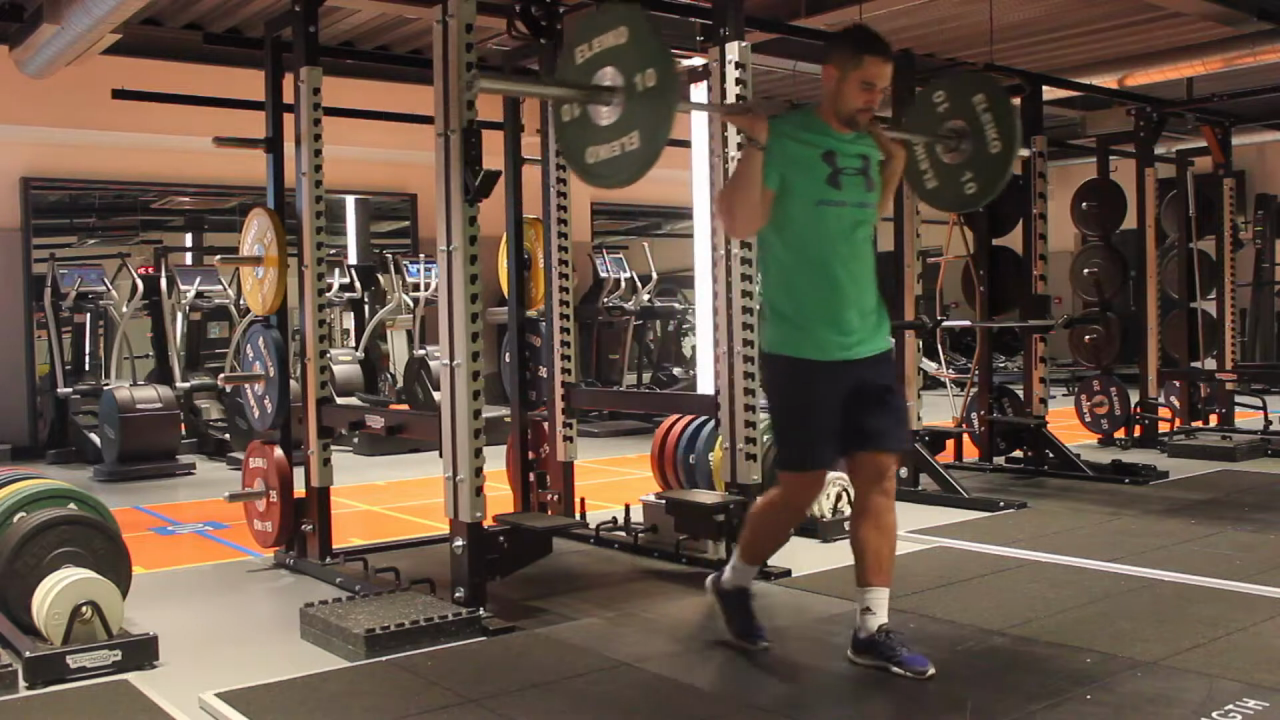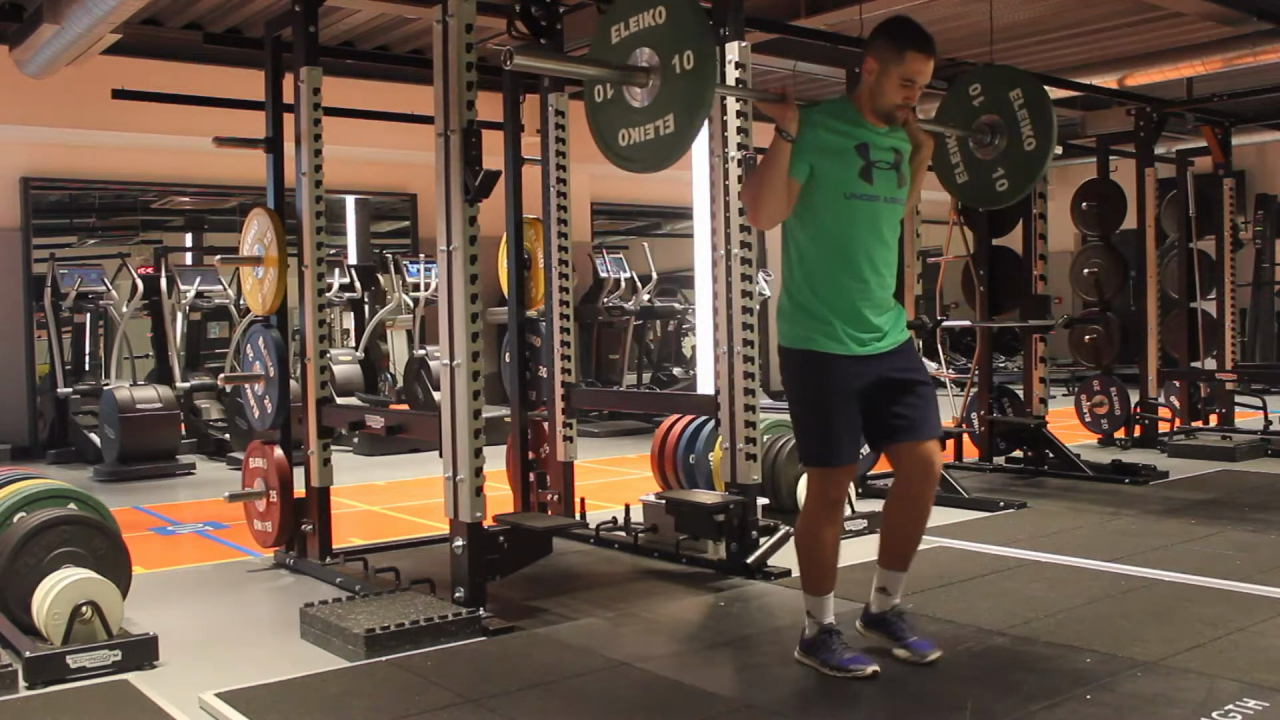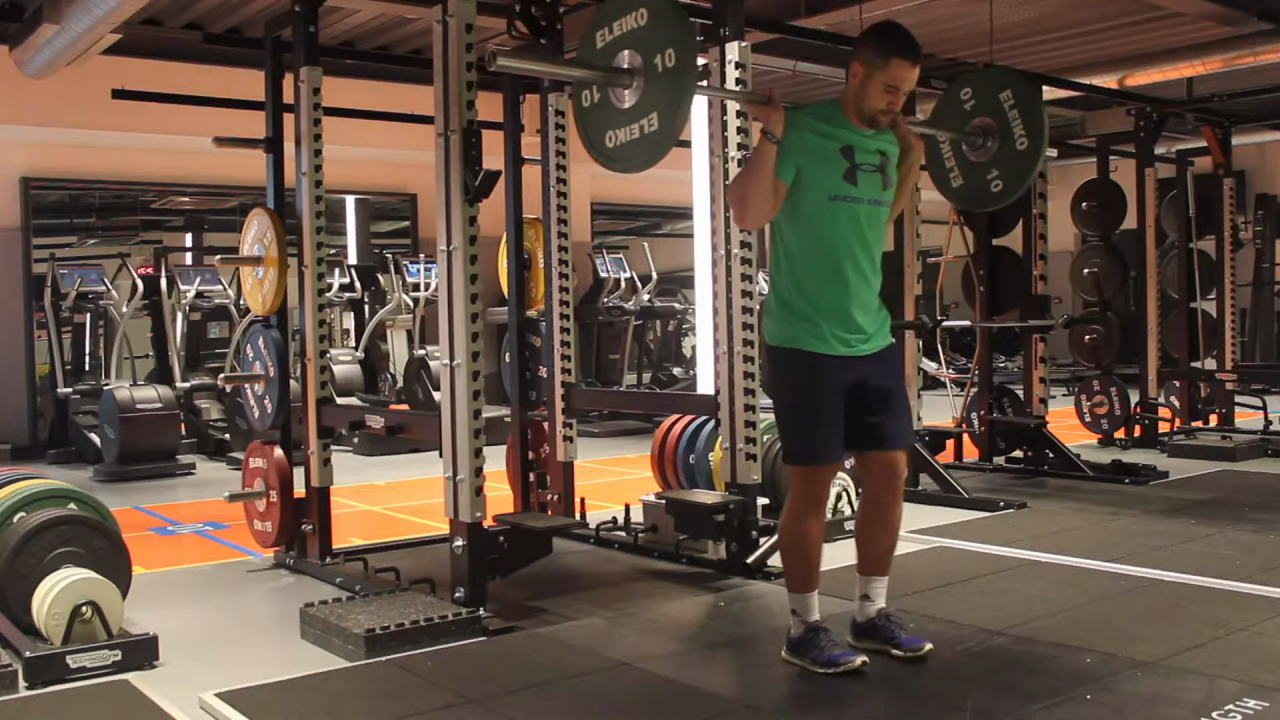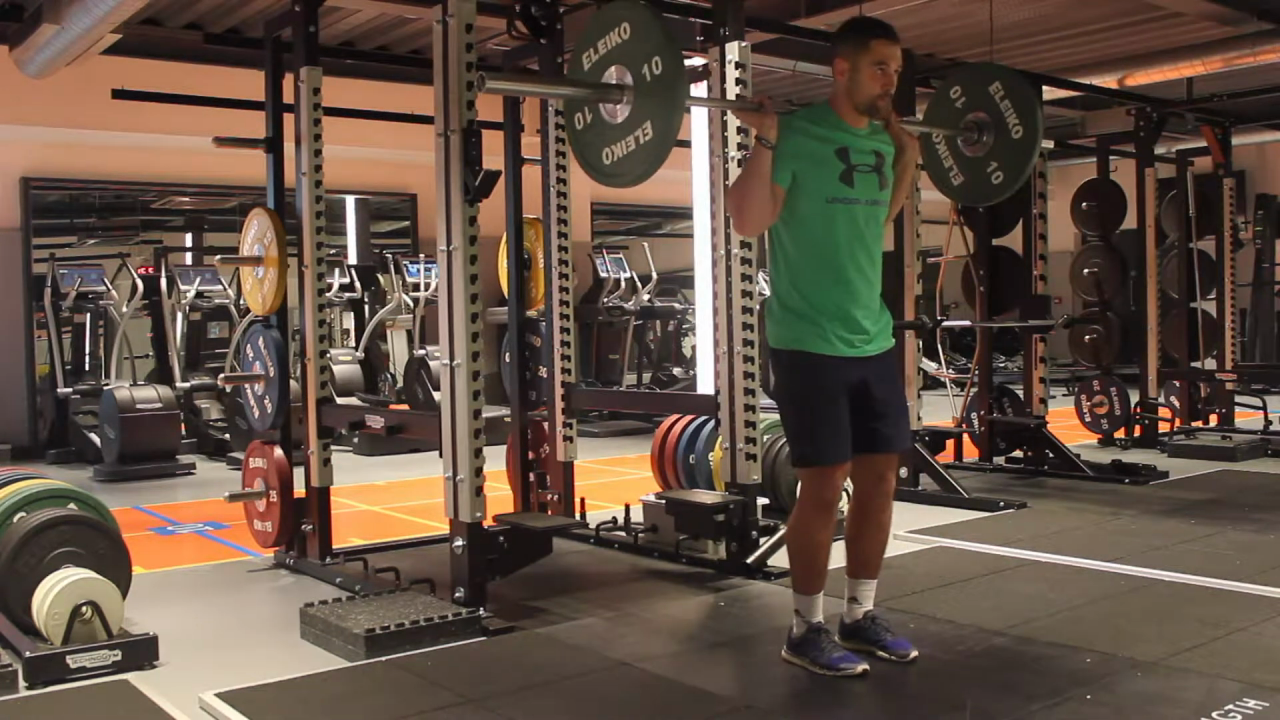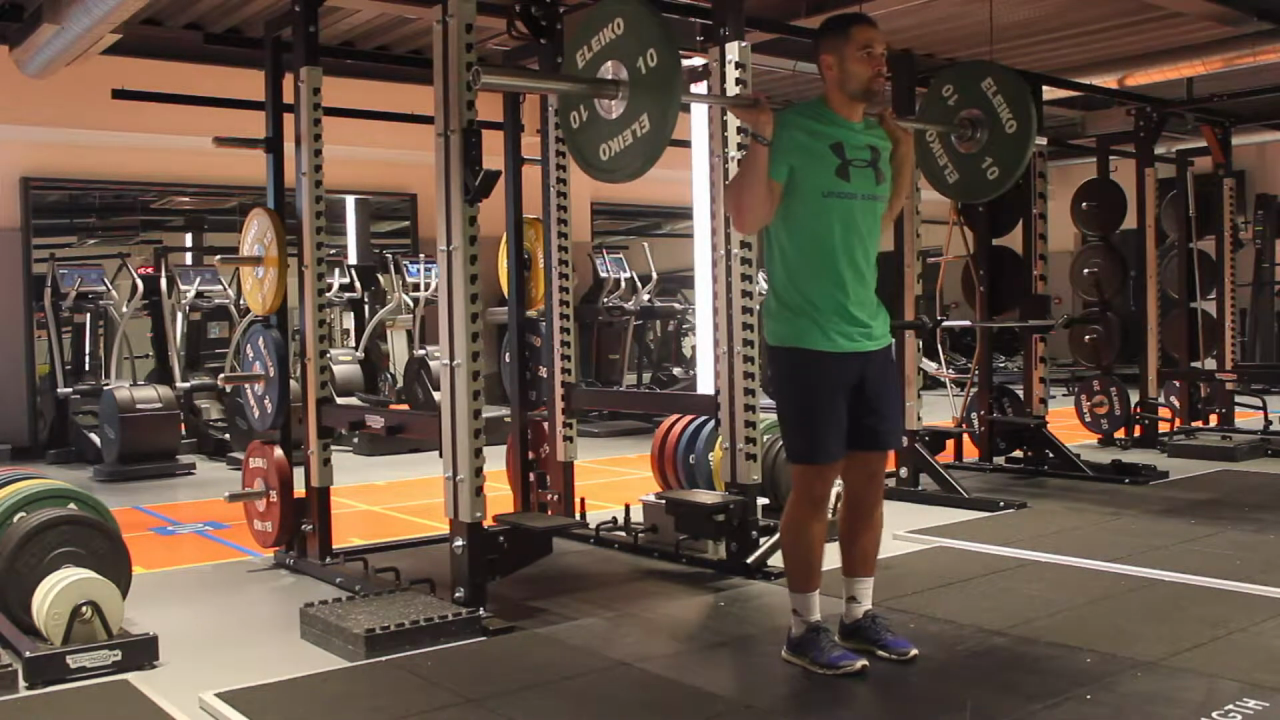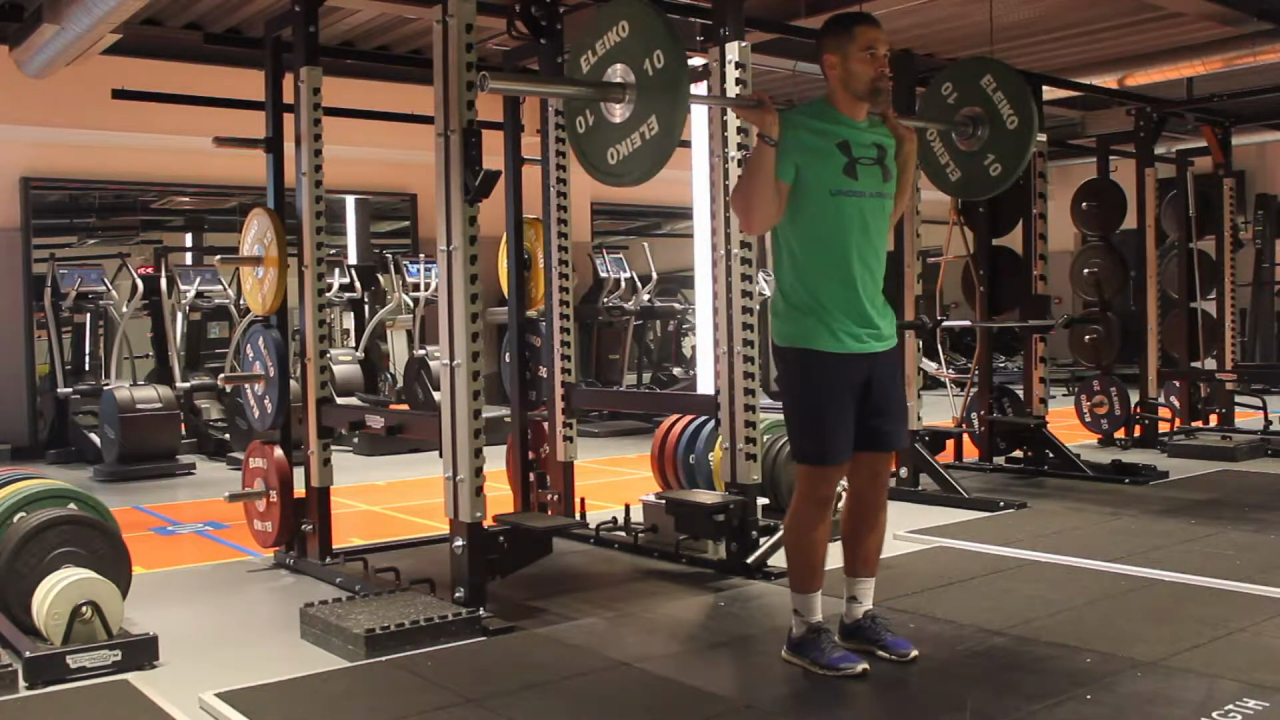
dt=0.7s
person 1, frame 1
left shoulder: (866, 146)
right shoulder: (786, 138)
right elbow: (738, 224)
left wrist: (894, 162)
right wrist: (755, 141)
left hip: (869, 344)
right hip: (800, 350)
left knee: (879, 481)
right knee: (800, 488)
left ankle: (873, 629)
right ankle: (732, 582)
person 1, frame 2
left shoulder: (897, 139)
right shoulder: (817, 128)
right elbow: (763, 212)
left wrist: (922, 154)
right wrist: (785, 130)
left hip: (889, 338)
right hip: (821, 343)
left knee: (923, 466)
right knee: (831, 486)
left ankle: (885, 604)
right ankle: (818, 630)
person 1, frame 3
left shoulder: (884, 141)
right shoulder: (803, 130)
right elbow: (749, 214)
left wrist: (912, 158)
right wrist: (770, 132)
left hip: (871, 339)
right hip: (806, 343)
left knee: (889, 473)
right knee: (813, 483)
left ankle: (872, 613)
right ankle: (804, 629)
person 1, frame 4
left shoulder: (880, 141)
right shoulder: (797, 135)
right elbow: (748, 221)
left wrist: (908, 156)
right wrist: (764, 139)
left hip: (873, 341)
right hip: (810, 344)
left knee: (880, 479)
right knee: (824, 485)
left ankle: (859, 615)
right ankle: (806, 629)
person 1, frame 5
left shoulder: (876, 139)
right shoulder: (792, 130)
right elbow: (747, 217)
left wrist: (904, 152)
right wrist: (759, 136)
left hip: (870, 336)
right hip: (808, 341)
left knee: (869, 478)
right knee: (816, 483)
left ankle: (859, 615)
right ankle: (806, 628)
person 1, frame 6
left shoulder: (881, 136)
right shoulder: (799, 129)
right elbow: (755, 218)
left wrist: (908, 150)
right wrist: (766, 135)
left hip: (877, 336)
right hip: (816, 341)
left knee: (874, 479)
right knee: (820, 483)
left ankle: (859, 615)
right ankle: (806, 628)
